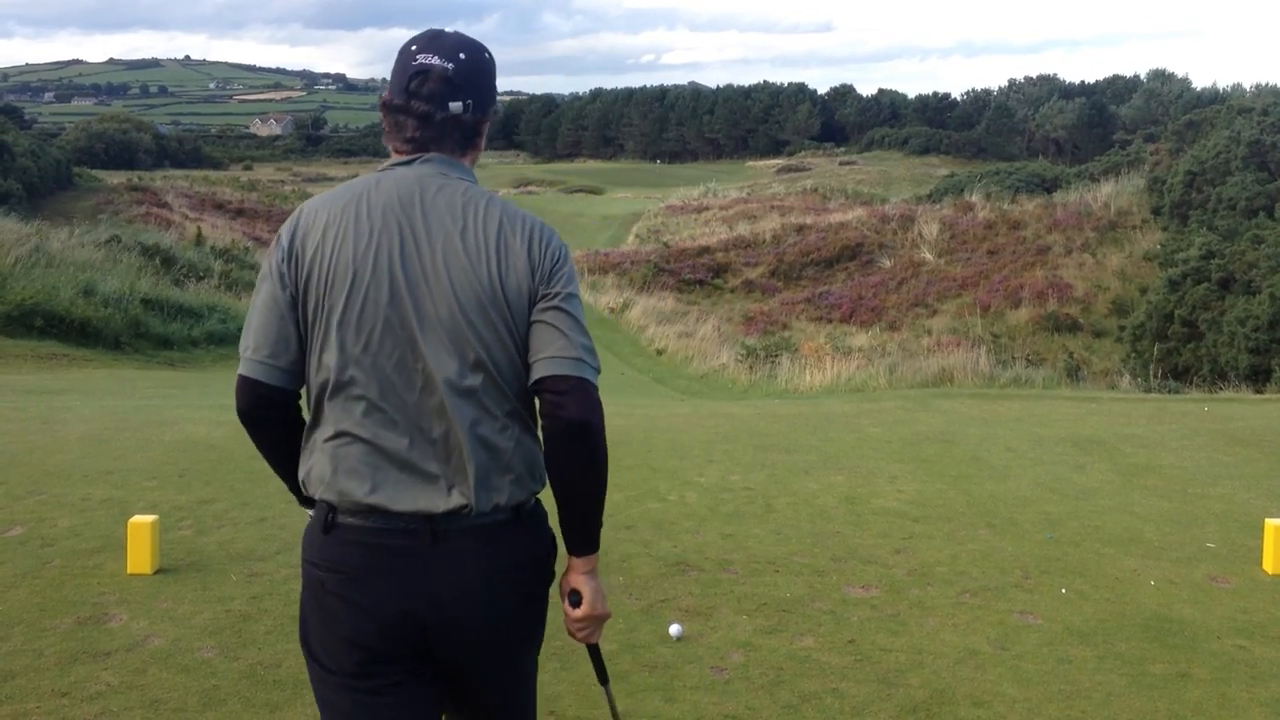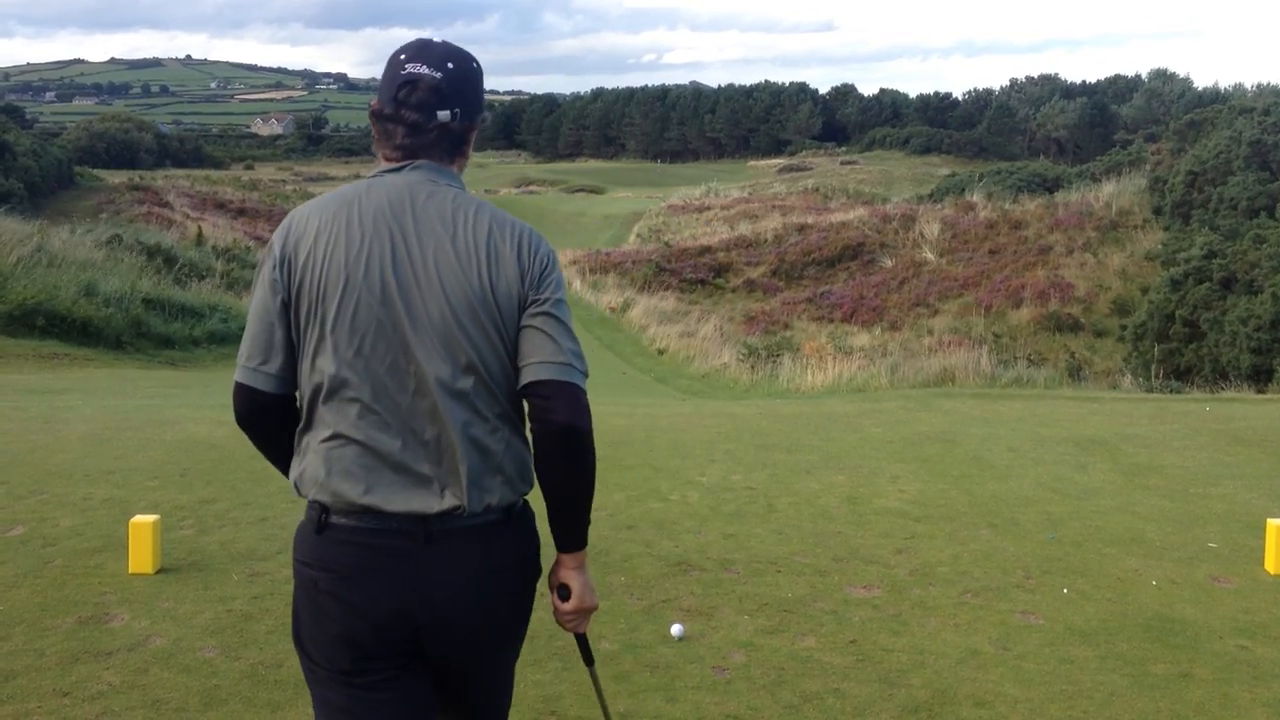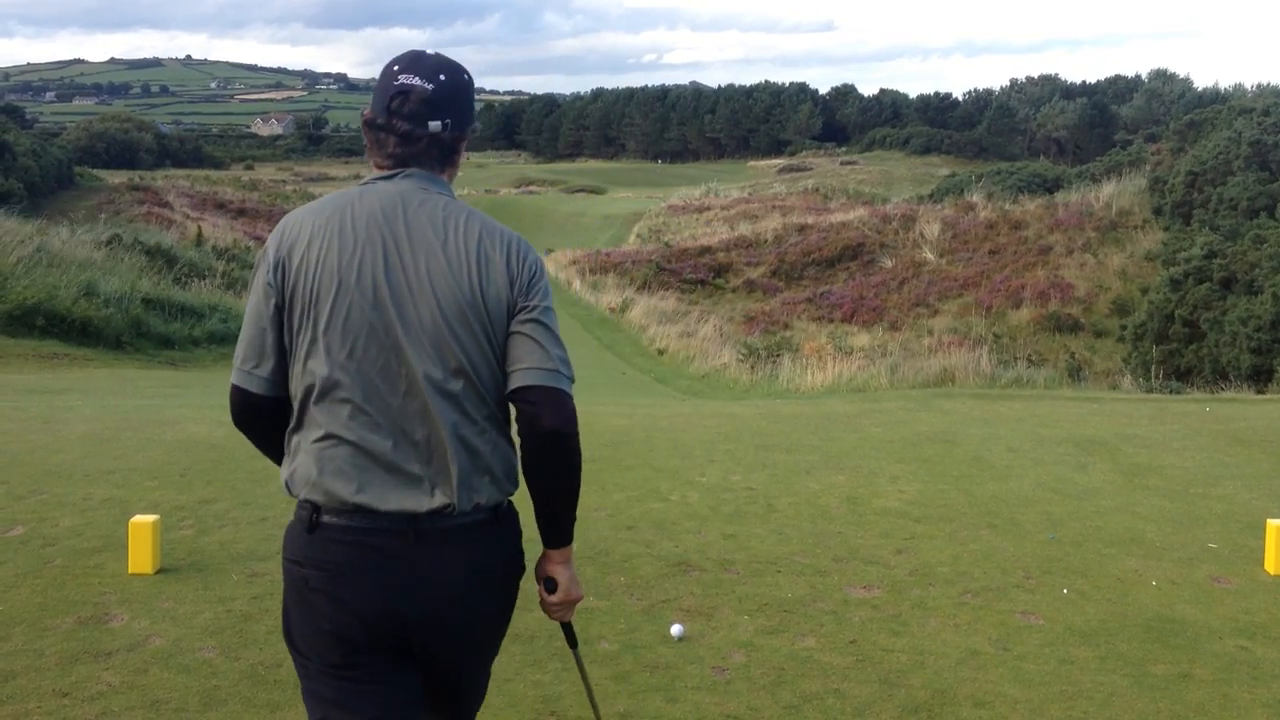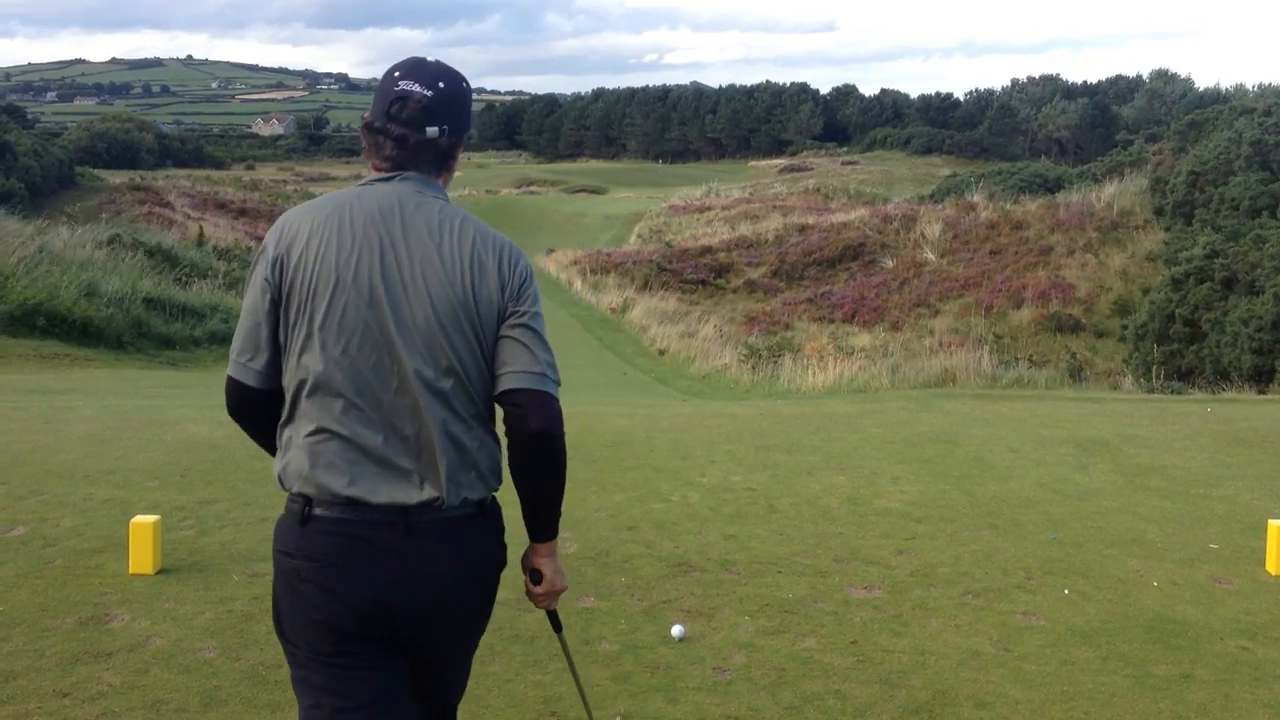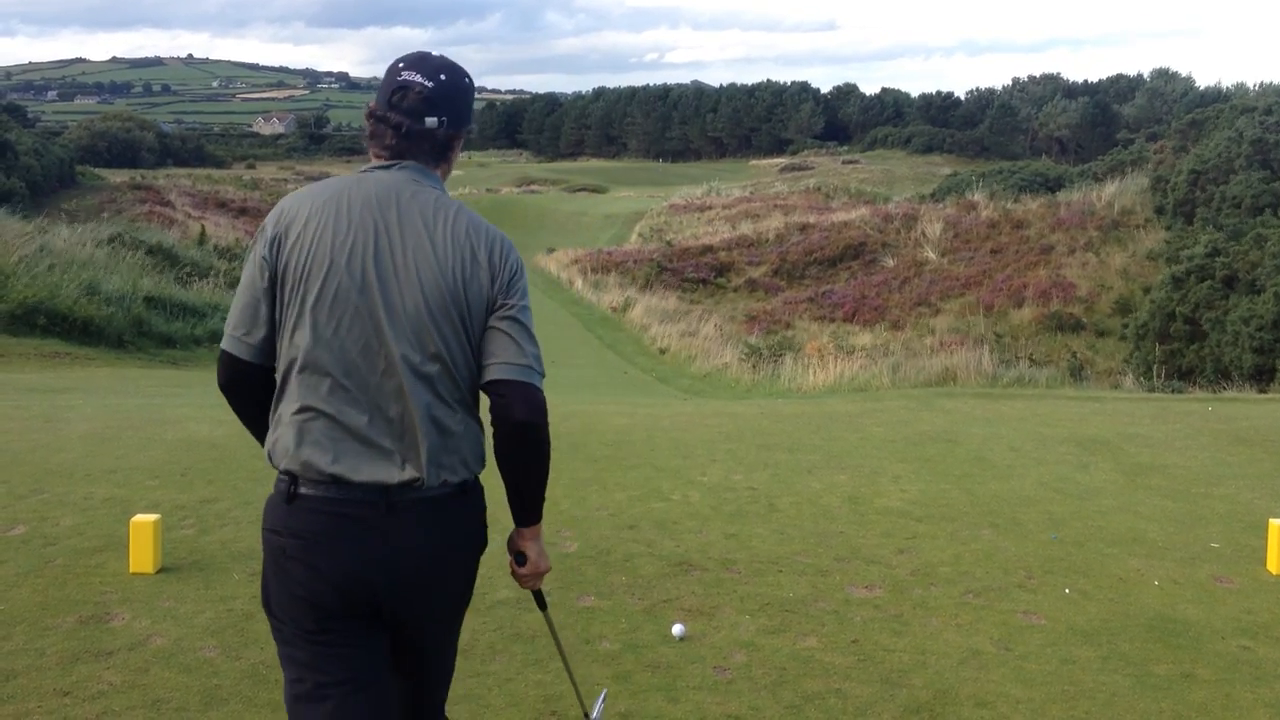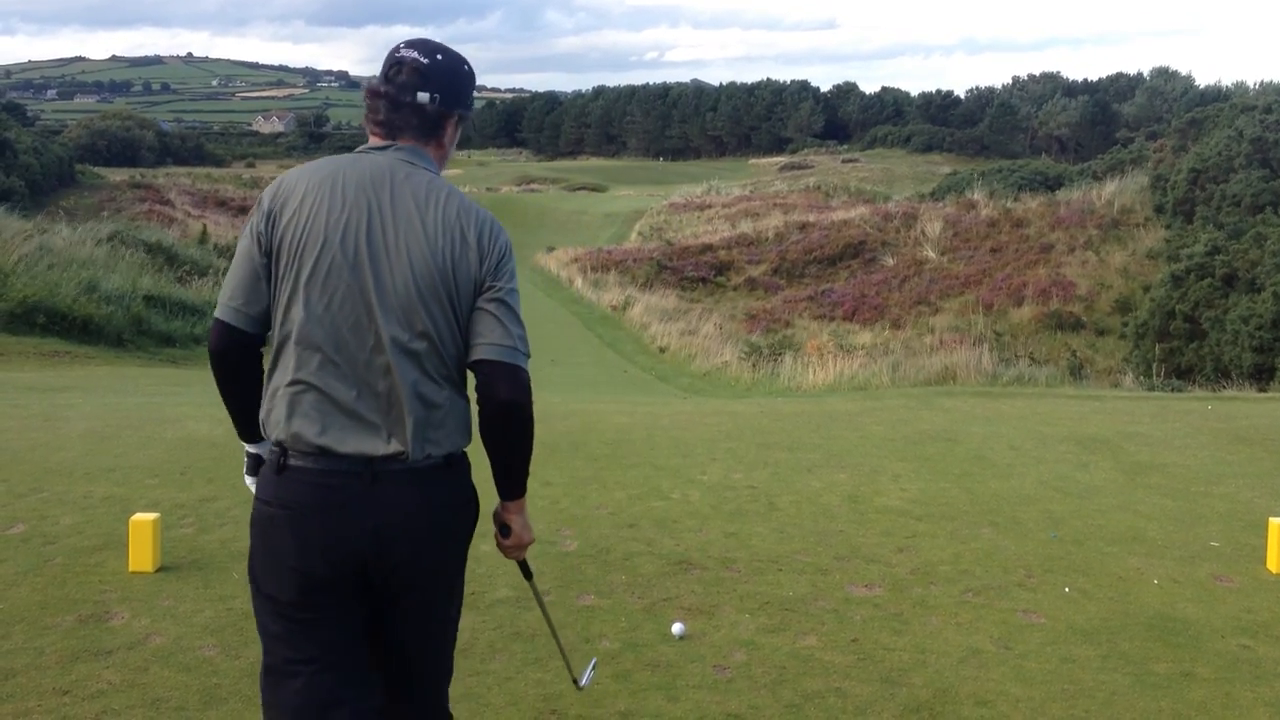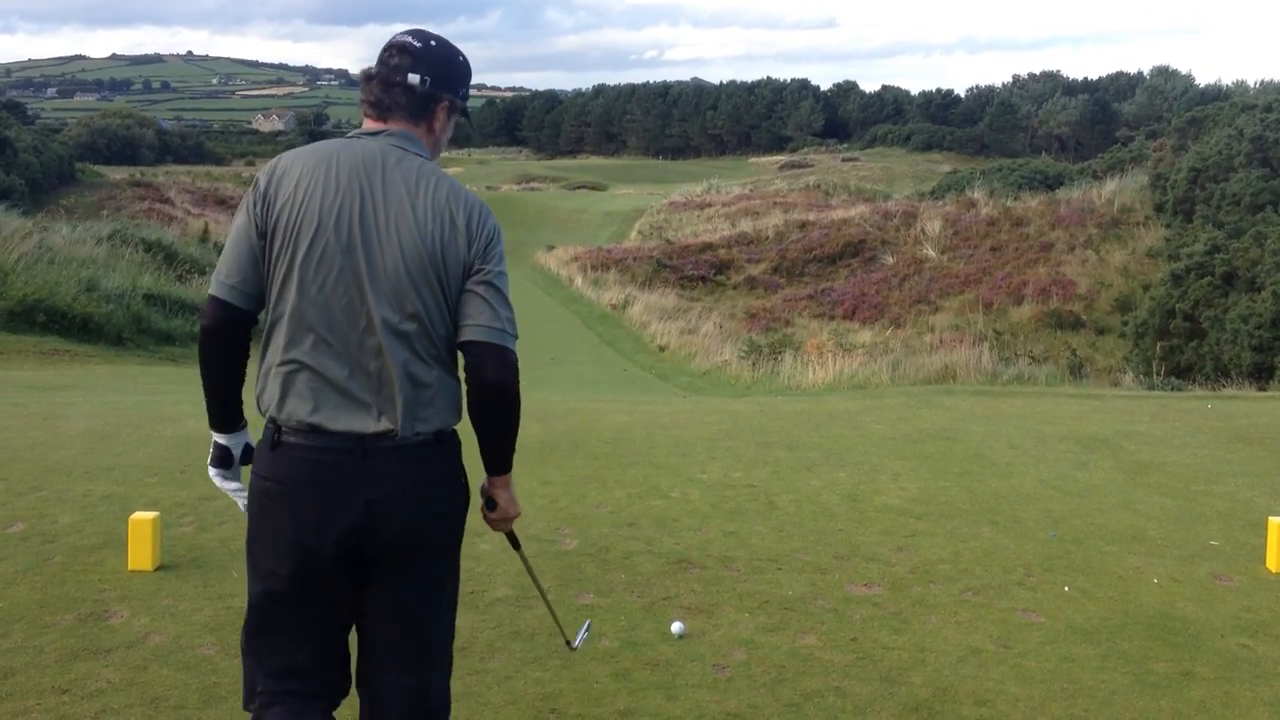
dt=0.1s
person 1, frame 1
left shoulder: (312, 226)
right shoulder: (530, 240)
left elbow: (259, 398)
right elbow: (572, 414)
right wrist: (583, 559)
left hip: (356, 561)
right hip: (495, 556)
person 1, frame 2
left shoulder: (304, 231)
right shoulder: (517, 245)
left elbow: (256, 403)
right elbow: (561, 415)
right wrist: (572, 554)
left hip: (349, 559)
right hip: (484, 555)
person 1, frame 3
left shoulder: (298, 235)
right shoulder: (506, 252)
left elbow: (251, 404)
right elbow: (548, 420)
right wrist: (558, 549)
left hip: (339, 558)
right hip: (471, 554)
person 1, frame 4
left shoulder: (297, 231)
right shoulder: (496, 255)
left elbow: (247, 394)
right elbow: (534, 420)
right wrist: (542, 543)
left hip: (329, 547)
right hip: (455, 545)
person 1, frame 5
left shoulder: (295, 215)
right shoulder: (487, 246)
left elbow: (239, 369)
right elbow: (519, 410)
right wrist: (528, 526)
left hip: (315, 526)
right hip: (438, 528)
person 1, frame 6
left shoulder: (289, 193)
right shoulder: (475, 227)
left elbow: (230, 342)
right elbow: (503, 386)
left wrist: (258, 441)
right wrist: (512, 500)
left hip: (306, 494)
right hip: (425, 501)
person 1, frame 7
left shoulder: (284, 177)
right shoulder: (466, 212)
left elbow: (221, 321)
right elbow: (491, 369)
left wrist: (227, 431)
right wrist: (499, 475)
left hip: (299, 471)
right hip: (418, 479)
